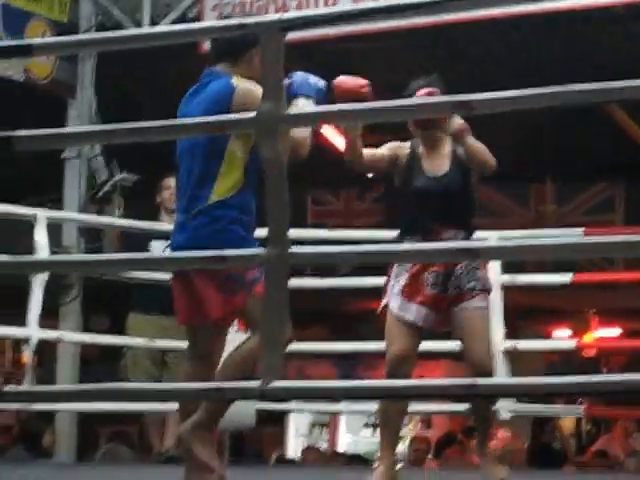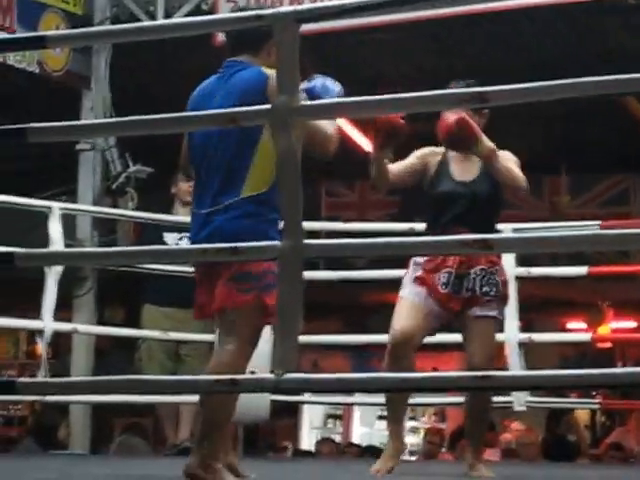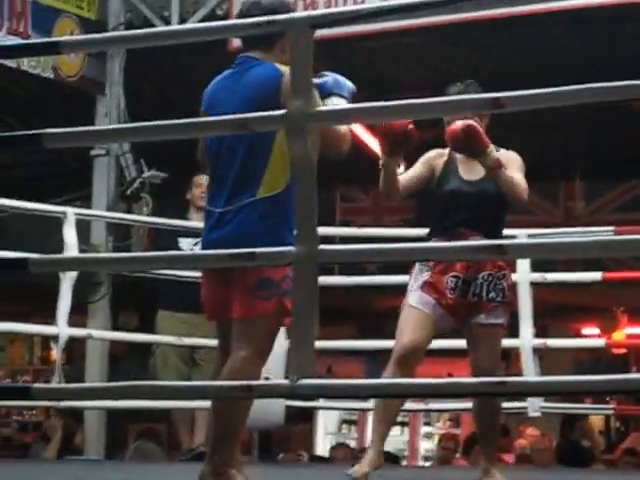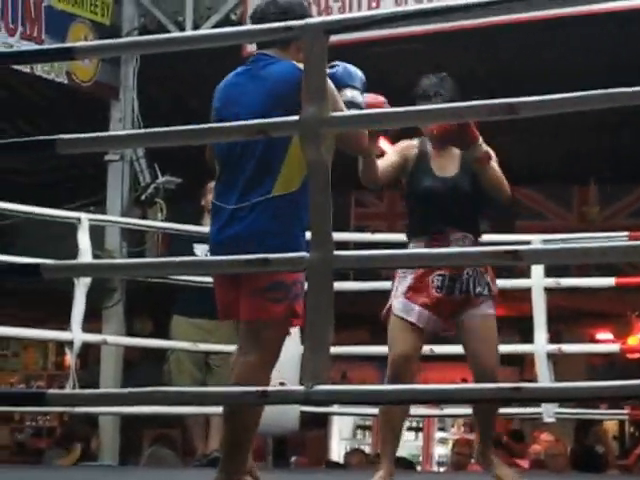
dt=0.3s
person 1, frame 1
left shoulder: (192, 97)
right shoulder: (244, 92)
right elbow: (296, 146)
right wrist: (305, 100)
left hip: (189, 239)
right hip: (223, 236)
left knee: (202, 354)
right ankle: (201, 425)
person 1, frame 2
left shoulder: (203, 90)
right shoulder: (273, 83)
right elbow: (324, 144)
right wrist: (324, 101)
left hip: (206, 231)
right hip: (247, 231)
left knee: (231, 341)
right knee: (237, 344)
person 1, frame 3
left shoulder: (216, 87)
right shoulder: (286, 81)
right elbow: (336, 144)
right wrist: (336, 97)
left hip: (219, 233)
right hip: (262, 235)
left knee: (232, 349)
right knee: (250, 350)
person 1, frame 4
left shoulder: (227, 85)
right shoulder: (305, 78)
right elbow: (356, 140)
right wrist: (352, 93)
left hip: (227, 233)
right hip: (273, 235)
left knee: (251, 349)
right knee: (259, 353)
person 2, frame 1
left shoulder: (463, 150)
right shoulder: (400, 152)
left elbow: (488, 164)
right elbow: (359, 158)
left wrist: (457, 128)
right wrist: (352, 127)
left hip: (463, 266)
right hip: (415, 267)
left knee: (481, 363)
right knee: (397, 362)
person 2, frame 2
left shoulder: (500, 158)
right shoulder: (430, 157)
left elbow: (518, 185)
right elbow: (383, 181)
left wrist: (483, 148)
right wrist: (380, 151)
left hip: (482, 269)
right hip: (432, 264)
left knee: (480, 366)
right knee: (400, 338)
right ankle: (394, 443)
person 2, frame 3
left shoulder: (507, 159)
right shoulder: (437, 159)
left elbow: (520, 196)
right elbow: (392, 192)
left wrist: (488, 157)
right wrist: (389, 159)
left hip: (487, 271)
right hip: (438, 266)
left knee: (487, 373)
right knee: (405, 351)
person 2, frame 4
left shoulder: (473, 150)
right shoulder: (408, 151)
left elbow: (503, 193)
right elbow: (371, 177)
left wrist: (479, 153)
left hip: (470, 267)
right hip: (421, 266)
left knee: (487, 370)
right knee: (400, 365)
person 3, frame 1
right shoulder: (139, 232)
right hip: (144, 317)
left knee: (178, 384)
right knee: (145, 384)
left ankle: (170, 447)
right ankle: (156, 448)
person 3, frame 2
right shoulder: (154, 224)
left hip: (196, 310)
right hip: (157, 308)
left knee: (193, 376)
right knee: (160, 378)
left ankle: (185, 439)
right ankle: (171, 441)
person 3, frame 3
right shoulder: (168, 229)
left hip: (210, 316)
right hip: (171, 314)
left knee: (207, 380)
right knee: (174, 382)
left ankle: (199, 444)
right ankle: (185, 445)
person 3, frame 4
right shoulder: (184, 234)
left hip: (225, 320)
right hip: (186, 319)
left knee: (222, 386)
right knee: (189, 387)
left ankle: (214, 450)
right ankle: (200, 452)
